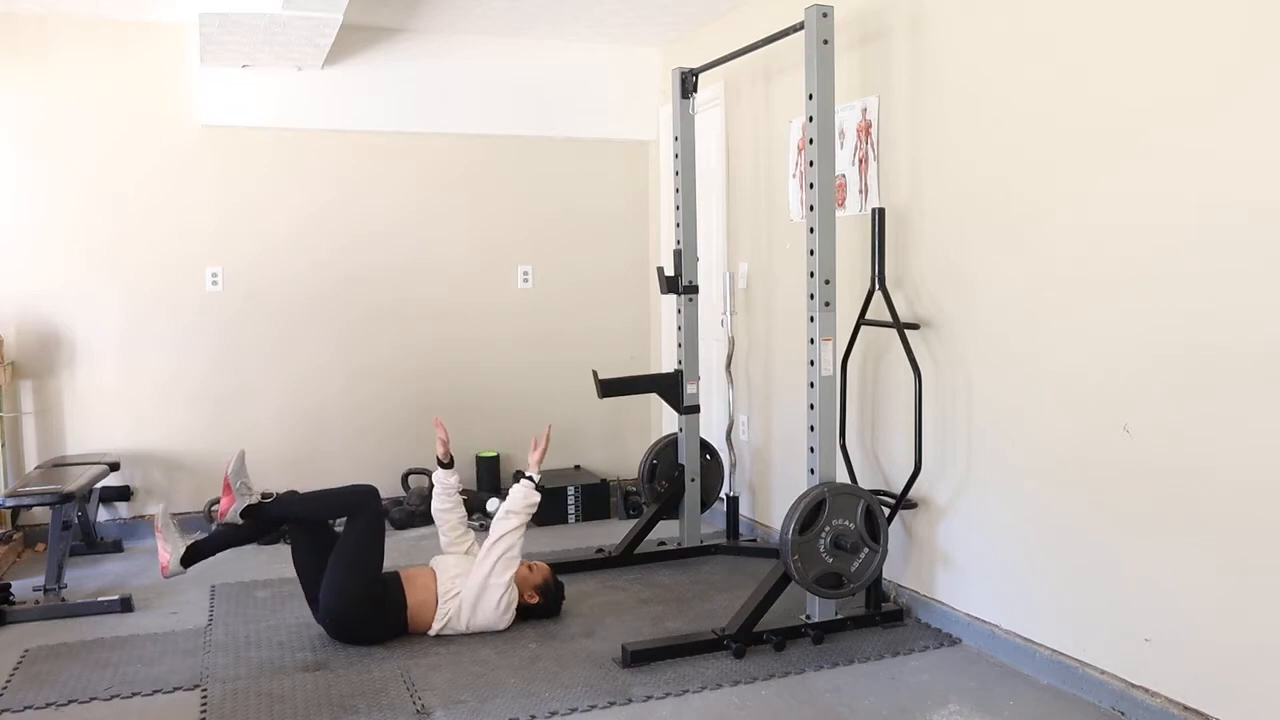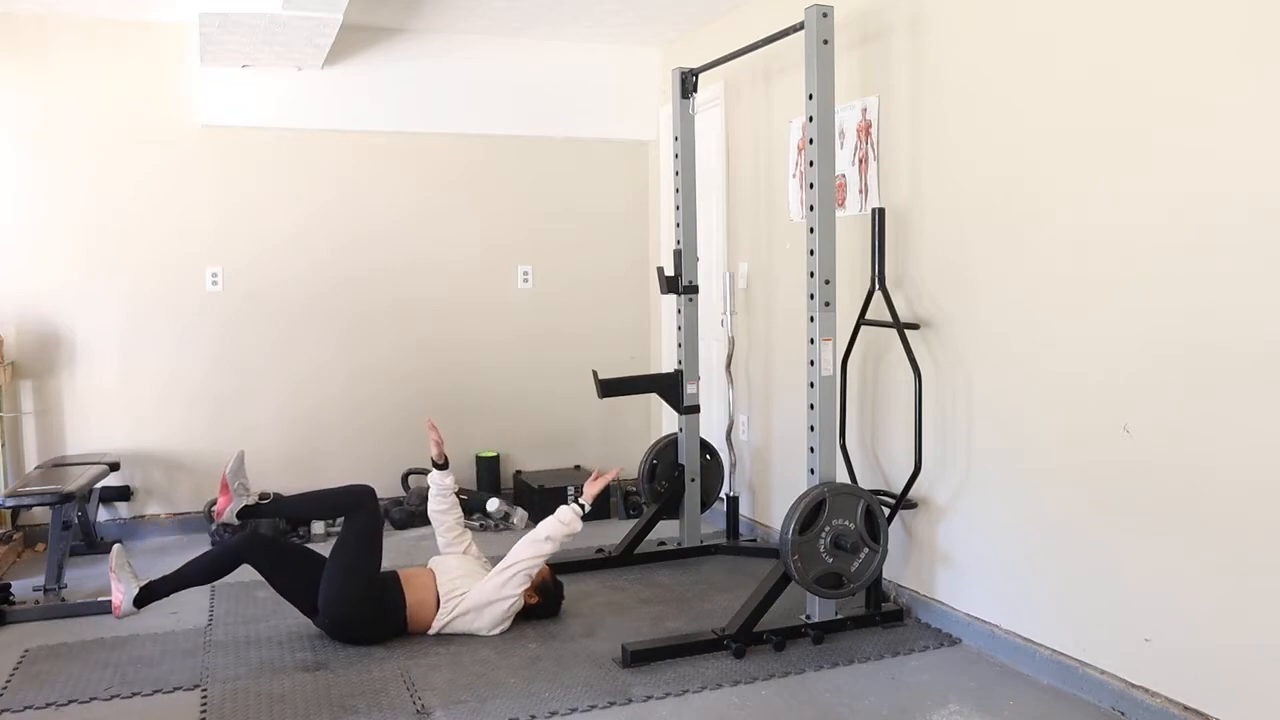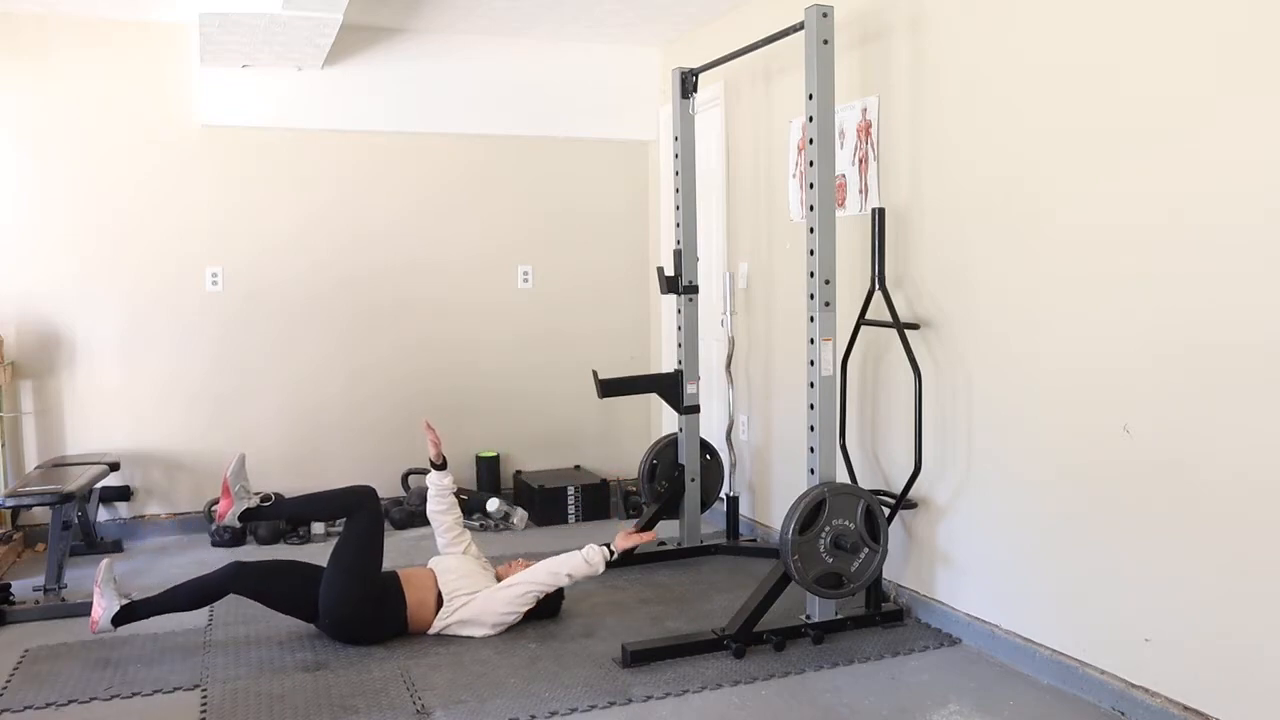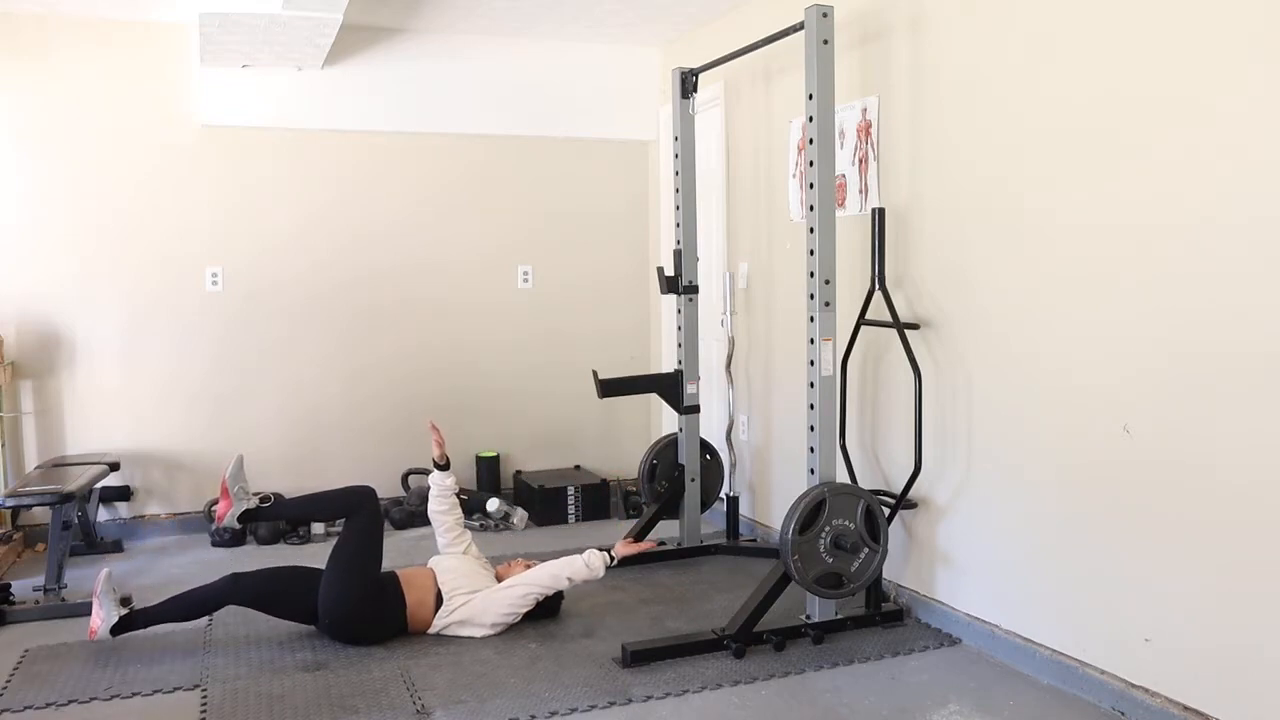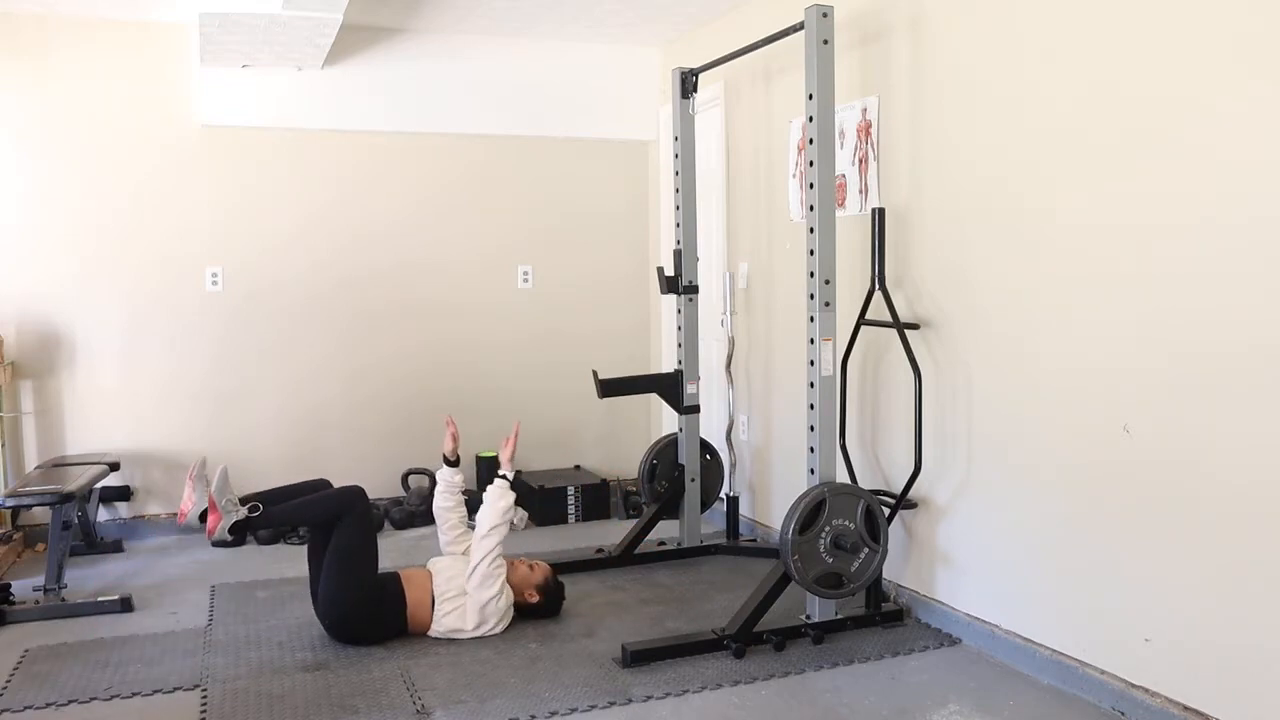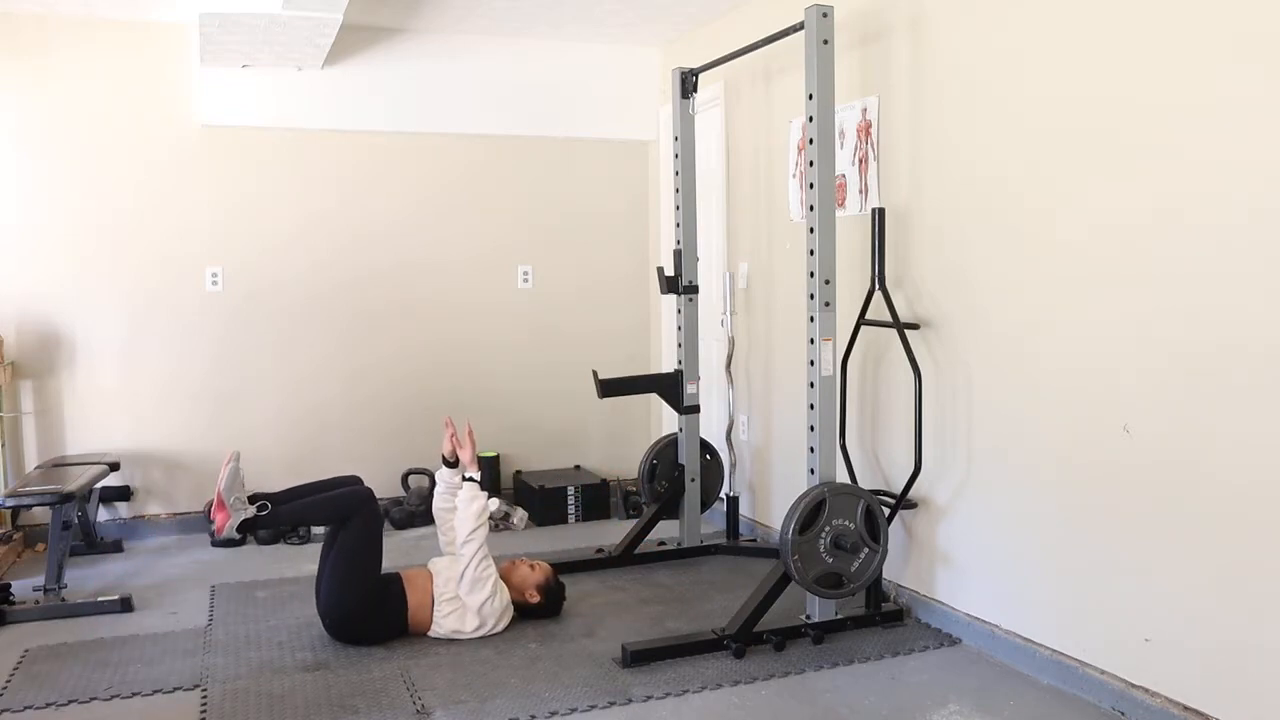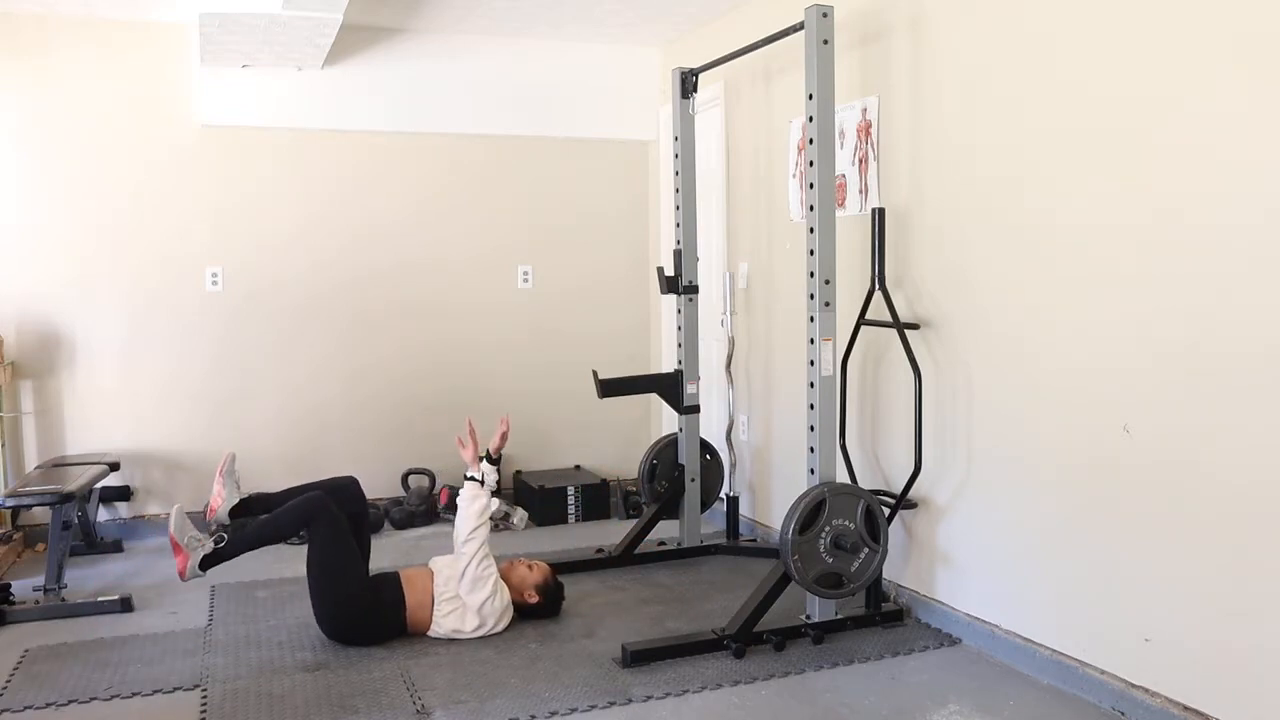
dt=0.7s
person 1, frame 1
left shoulder: (498, 604)
right shoulder: (477, 570)
left elbow: (508, 532)
right elbow: (453, 526)
left wrist: (530, 476)
right wrist: (446, 462)
left hip: (355, 614)
right hip: (346, 603)
left knee: (365, 498)
right knee: (291, 503)
left ankle: (249, 507)
right ankle: (184, 555)
person 1, frame 2
left shoulder: (499, 605)
right shoulder: (477, 570)
left elbow: (536, 546)
right elbow: (449, 526)
left wrist: (580, 505)
right wrist: (440, 465)
left hip: (358, 615)
right hip: (349, 604)
left knee: (363, 497)
right knee: (251, 546)
left ankle: (249, 504)
right ankle: (140, 596)
person 1, frame 3
left shoulder: (503, 606)
right shoulder: (479, 568)
left elbow: (558, 571)
right elbow: (447, 521)
left wrist: (609, 550)
right wrist: (439, 465)
left hip: (359, 615)
right hip: (350, 604)
left knee: (365, 499)
right knee: (238, 574)
left ankle: (248, 508)
right ankle: (120, 614)
person 1, frame 4
left shoulder: (500, 605)
right shoulder: (476, 568)
left elbow: (554, 574)
right elbow: (447, 523)
left wrist: (607, 556)
right wrist: (441, 465)
left hip: (358, 615)
right hip: (348, 605)
left knee: (364, 499)
right knee: (236, 585)
left ankle: (248, 511)
right ankle: (120, 622)
person 1, frame 5
left shoulder: (496, 603)
right shoulder: (475, 570)
left elbow: (490, 537)
right elbow: (454, 526)
left wrist: (505, 472)
right wrist: (451, 461)
left hip: (354, 614)
right hip: (347, 603)
left knee: (353, 498)
right knee: (324, 489)
left ankle: (236, 522)
right ankle: (230, 513)
person 1, frame 6
left shoulder: (493, 605)
right shoulder: (482, 579)
left elbow: (471, 541)
right elbow: (451, 528)
left wrist: (471, 472)
right wrist: (450, 463)
left hip: (355, 614)
right hip: (348, 600)
left knee: (361, 499)
right knee: (353, 486)
left ankle: (245, 519)
right ankle: (249, 506)
person 1, frame 7
left shoulder: (494, 604)
right shoulder: (485, 580)
left elbow: (473, 540)
right elbow: (473, 540)
left wrist: (474, 469)
right wrist: (491, 458)
left hip: (356, 615)
right hip: (362, 598)
left knee: (318, 506)
right knee: (347, 489)
left ankle: (205, 557)
right ankle: (235, 507)
